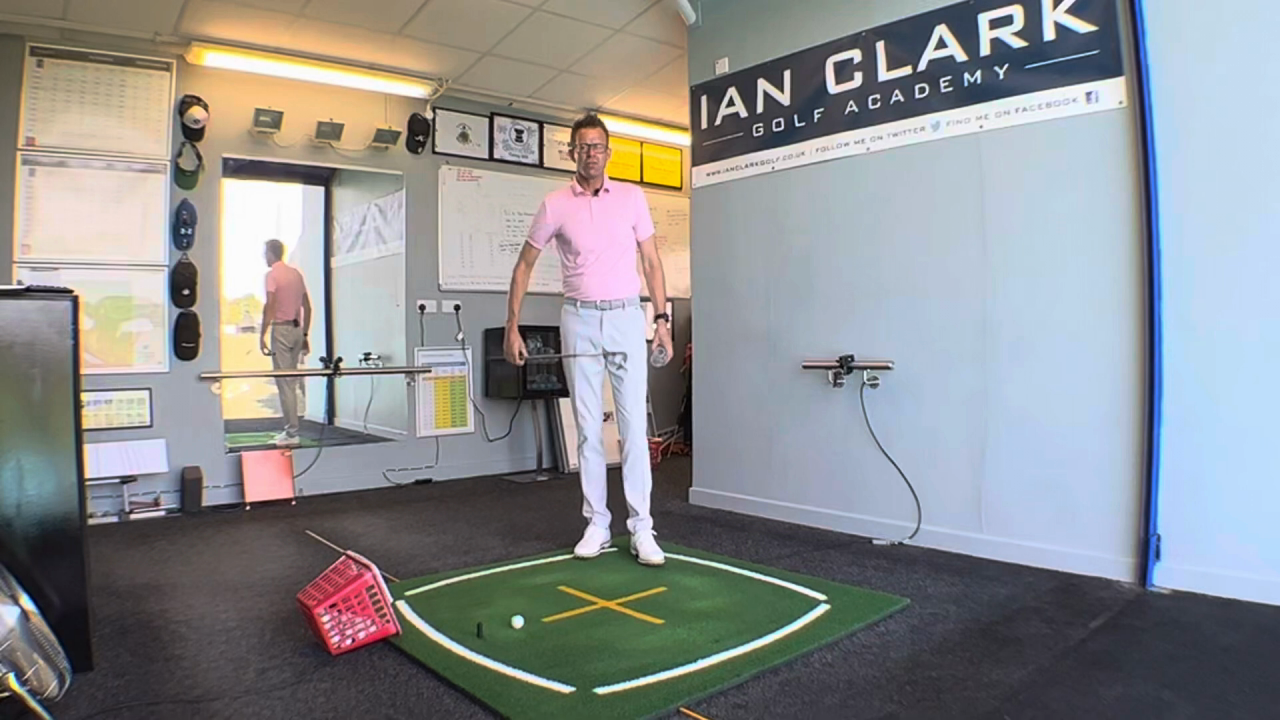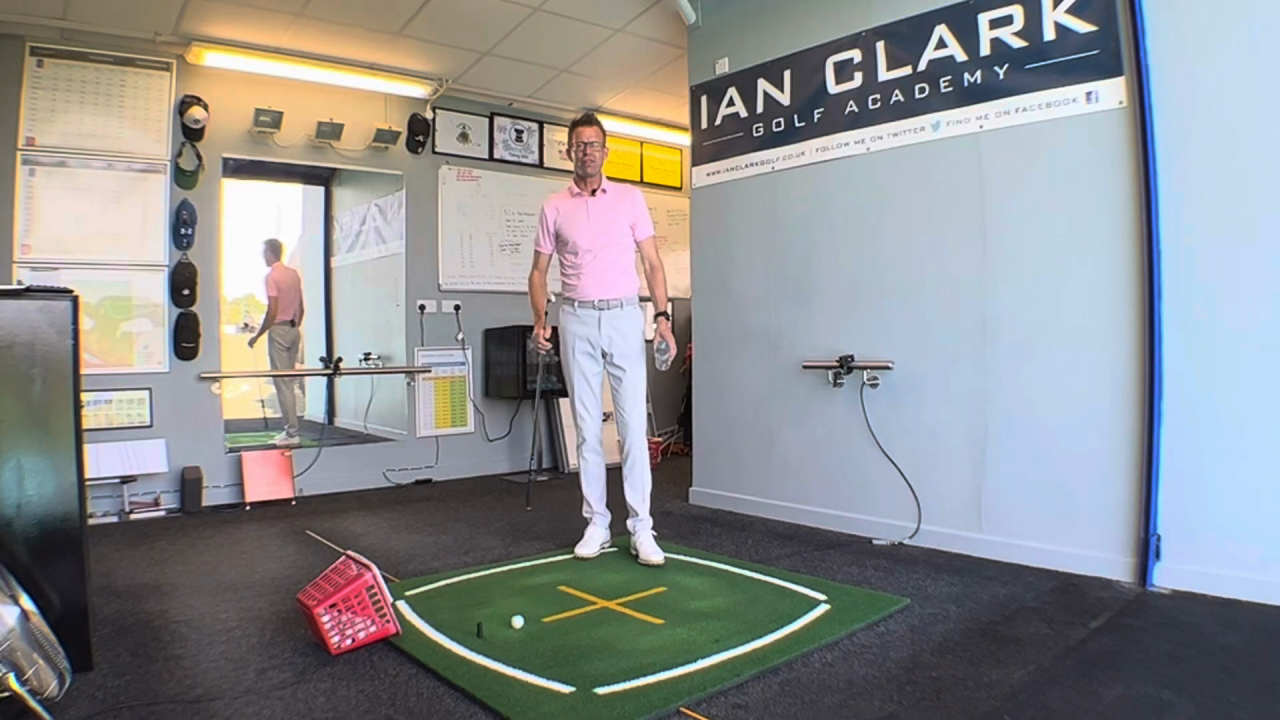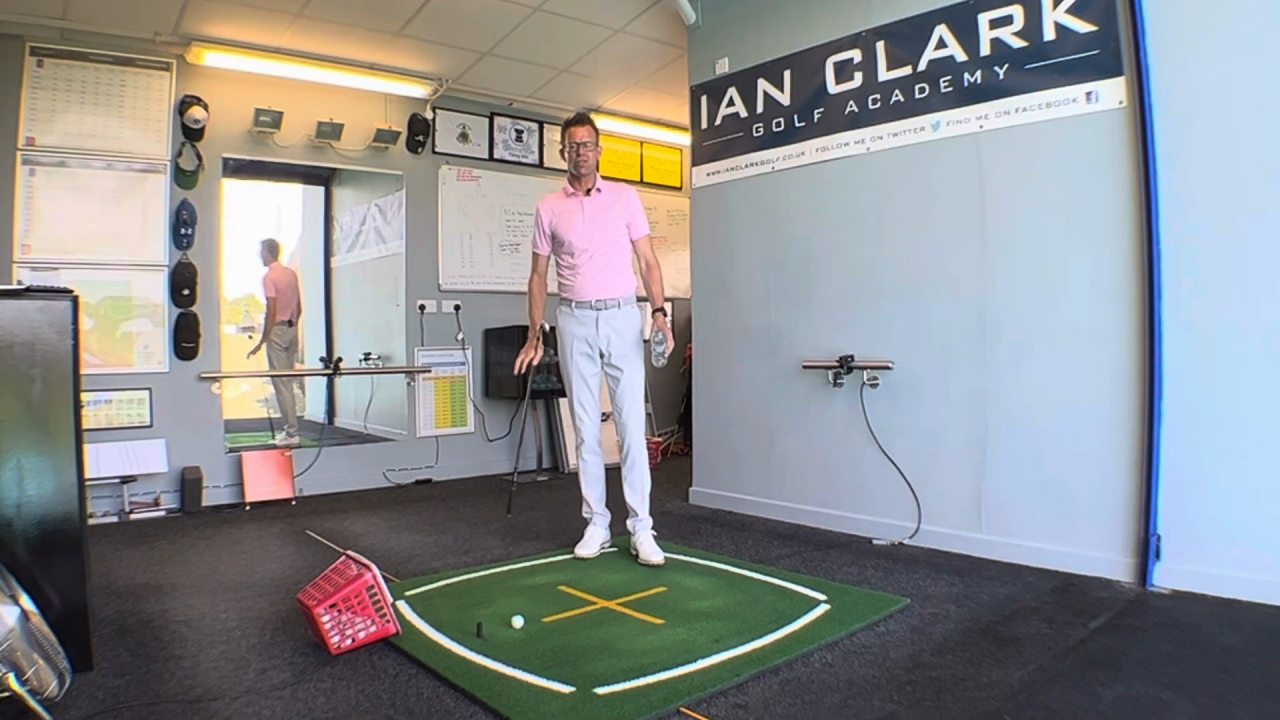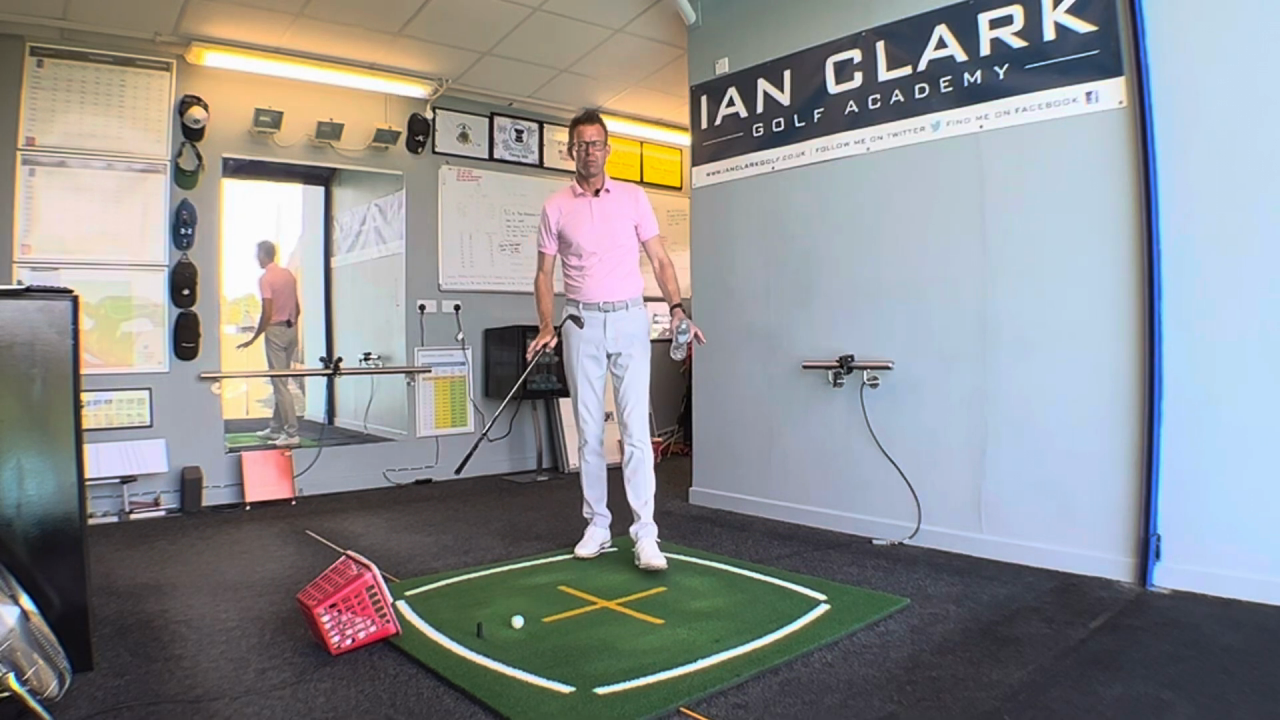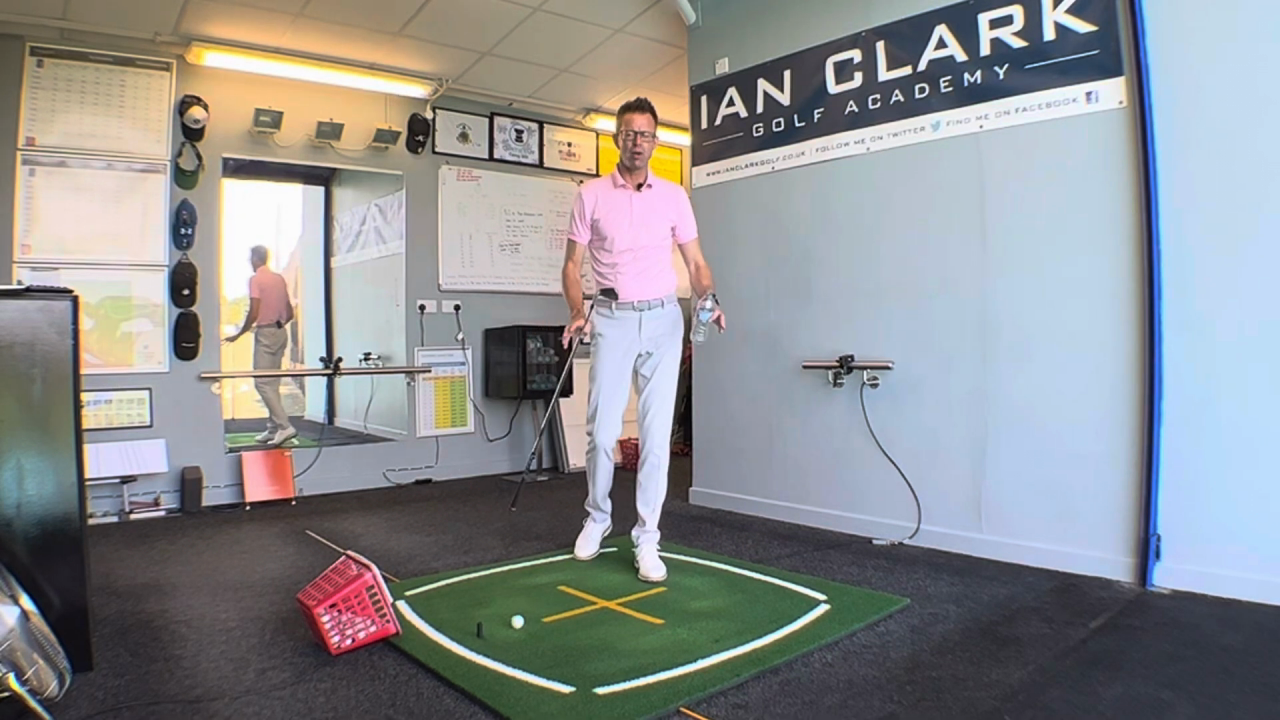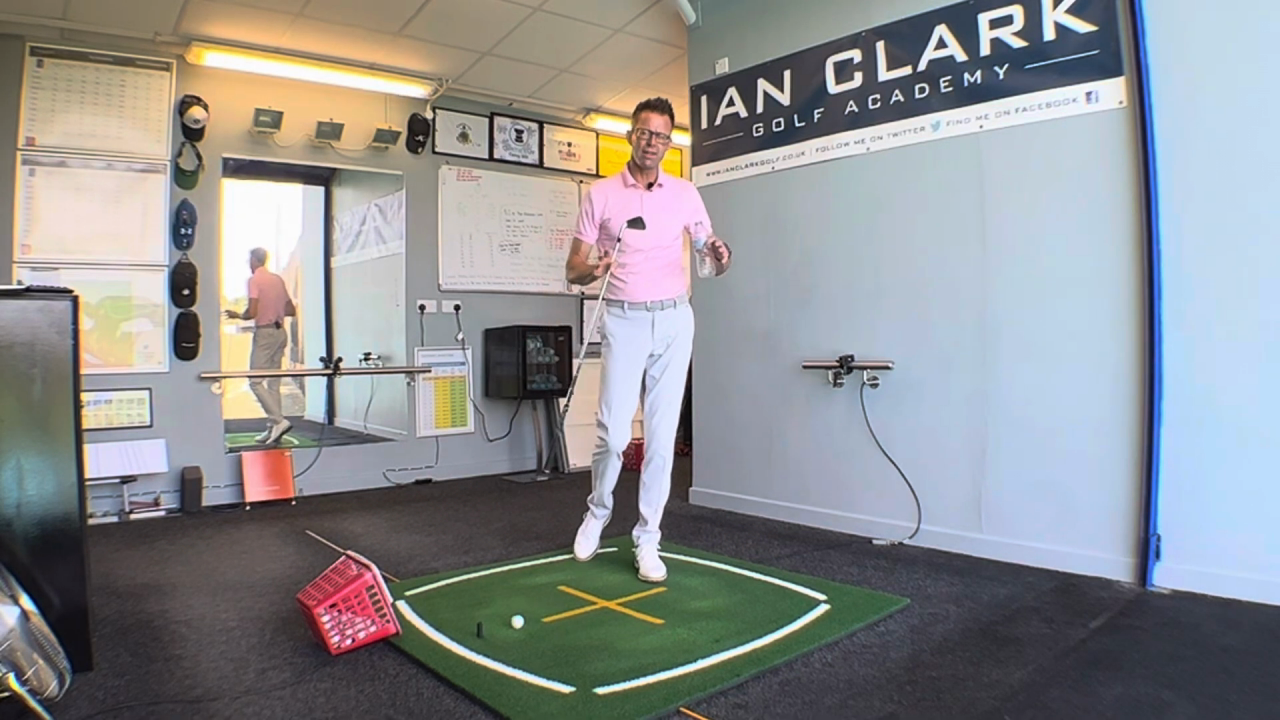
dt=0.7s
person 1, frame 1
left shoulder: (632, 197)
right shoulder: (554, 204)
left elbow: (651, 261)
right elbow: (523, 265)
left wrist: (661, 317)
right wrist: (512, 326)
left hip: (625, 316)
right hip: (578, 321)
left knee: (633, 422)
right knee: (587, 425)
left ankle: (641, 526)
right ankle: (597, 522)
person 1, frame 2
left shoulder: (630, 198)
right shoulder: (553, 207)
left elbow: (651, 262)
right elbow: (539, 271)
left wrist: (662, 316)
right wrist: (540, 320)
left hip: (624, 317)
right hip: (577, 321)
left knee: (633, 423)
right knee: (586, 426)
left ankle: (640, 527)
right ankle: (597, 523)
person 1, frame 3
left shoulder: (625, 197)
right shoulder: (548, 208)
left elbow: (648, 261)
right elbow: (538, 276)
left wrist: (659, 312)
right wrist: (535, 334)
left hip: (622, 318)
right hip: (575, 321)
left knee: (632, 425)
right knee: (586, 427)
left ankle: (640, 527)
right ankle: (597, 524)
person 1, frame 4
left shoulder: (633, 197)
right shoulder: (555, 207)
left elbow: (660, 259)
right elbow: (544, 274)
left wrist: (677, 309)
right wrist: (547, 326)
left hip: (629, 319)
right hip: (581, 323)
left knee: (635, 428)
right knee: (589, 430)
left ankle: (644, 534)
right ankle: (597, 524)
person 1, frame 5
left shoulder: (674, 195)
right shoulder: (590, 194)
left elbow: (696, 261)
right elbow: (572, 264)
left wrist: (710, 299)
right wrist: (577, 311)
left hip: (663, 320)
right hip: (612, 322)
left knee: (656, 435)
right knee: (602, 431)
left ankle: (647, 540)
right ankle: (597, 517)
person 1, frame 6
left shoulder: (685, 193)
right shoulder: (600, 193)
left elbow: (714, 259)
right elbow: (572, 267)
left wrist: (720, 256)
right wrist: (592, 269)
left hip: (674, 321)
right hip: (624, 321)
left knee: (661, 437)
right knee: (614, 433)
left ankle: (647, 540)
right ankle: (598, 511)
person 2, frame 1
left shoulder: (272, 274)
right shoulder: (296, 273)
left elbow: (269, 305)
right elbow: (307, 307)
left wrist: (262, 336)
right wrist: (305, 334)
left hip: (281, 330)
right hip: (297, 329)
left knee: (284, 383)
right knee: (291, 382)
left ankle: (292, 433)
right ankle: (290, 429)
person 2, frame 2
left shoulder: (272, 276)
right shoulder: (294, 274)
left elbow: (272, 311)
left wrist: (257, 336)
left hip: (279, 330)
right hip: (293, 330)
left knee: (282, 383)
right knee: (289, 382)
left ankle: (292, 433)
right ankle: (290, 430)
person 2, frame 3
left shoulder: (269, 277)
right shoulder: (291, 273)
left elbow: (271, 312)
left wrist: (262, 342)
left hip: (277, 331)
right hip: (292, 329)
left knee: (280, 384)
right knee: (287, 383)
left ankle: (292, 433)
right ankle: (289, 429)
person 2, frame 4
left shoulder: (266, 278)
right shoulder: (288, 275)
left elbow: (267, 314)
right elbow: (297, 309)
left wrist: (253, 339)
left hip: (276, 331)
right hip: (291, 330)
left knee: (280, 384)
right knee: (280, 382)
left ankle: (291, 434)
right ankle: (276, 428)
person 2, frame 5
left shoulder: (256, 279)
right shoulder: (280, 279)
left elbow: (254, 314)
right elbow: (290, 314)
left wrist: (239, 335)
left hip: (265, 333)
right hip: (281, 332)
left knee: (262, 383)
right knee: (272, 383)
left ankle: (284, 426)
right ankle: (273, 429)
person 2, frame 6
left shoulder: (255, 279)
right shoulder: (278, 279)
left elbow: (252, 312)
right elbow: (291, 310)
left wrist: (238, 315)
left hip: (265, 333)
right hip: (279, 332)
left knee: (256, 381)
right knee: (273, 382)
left ankle: (279, 421)
right ankle: (273, 428)
